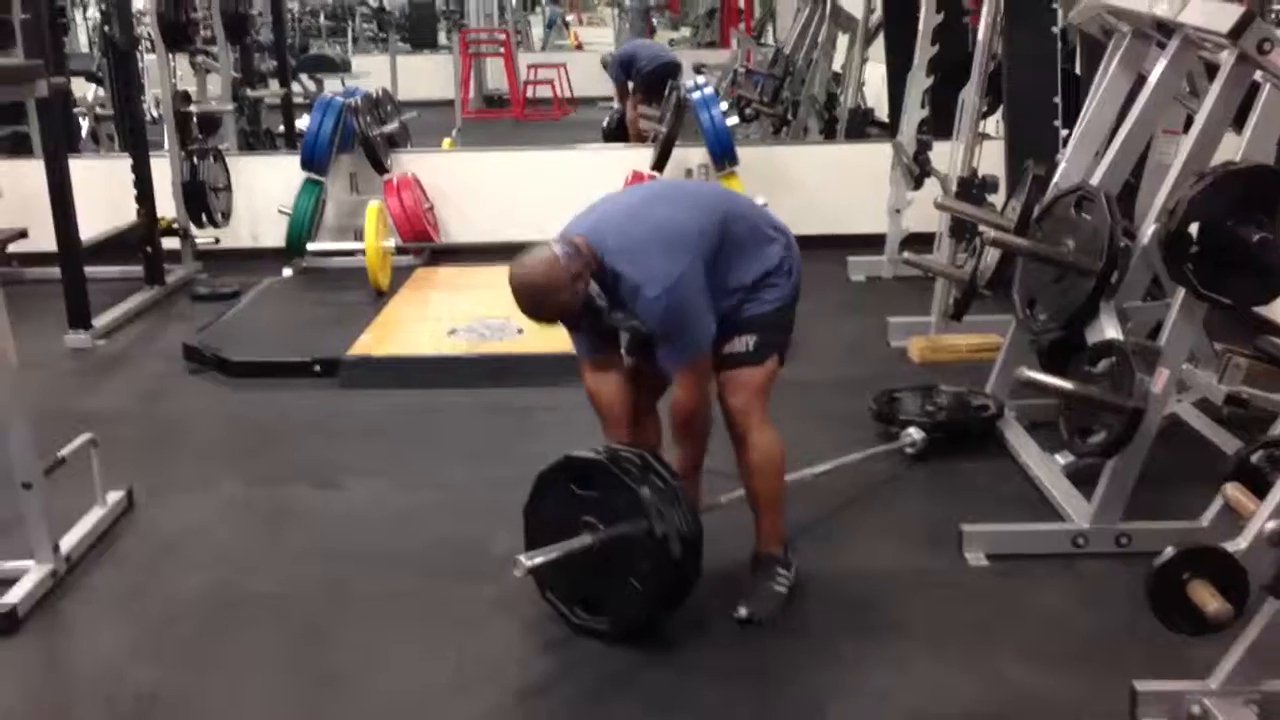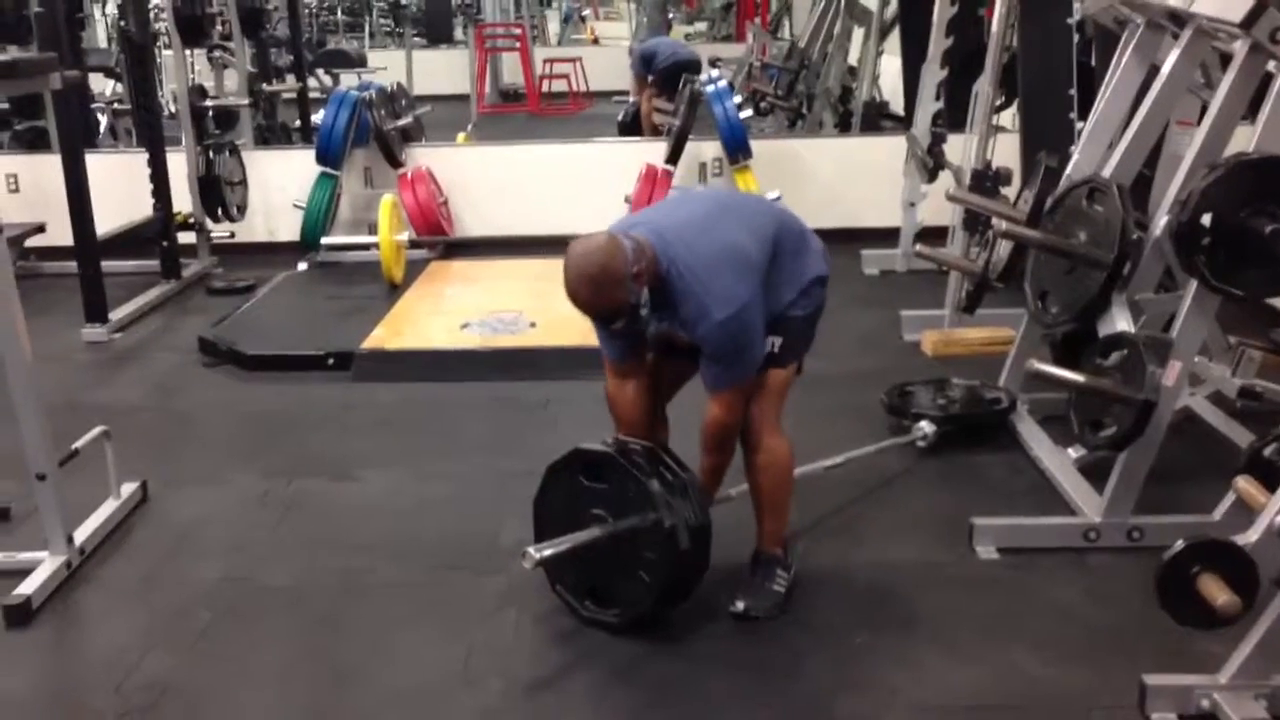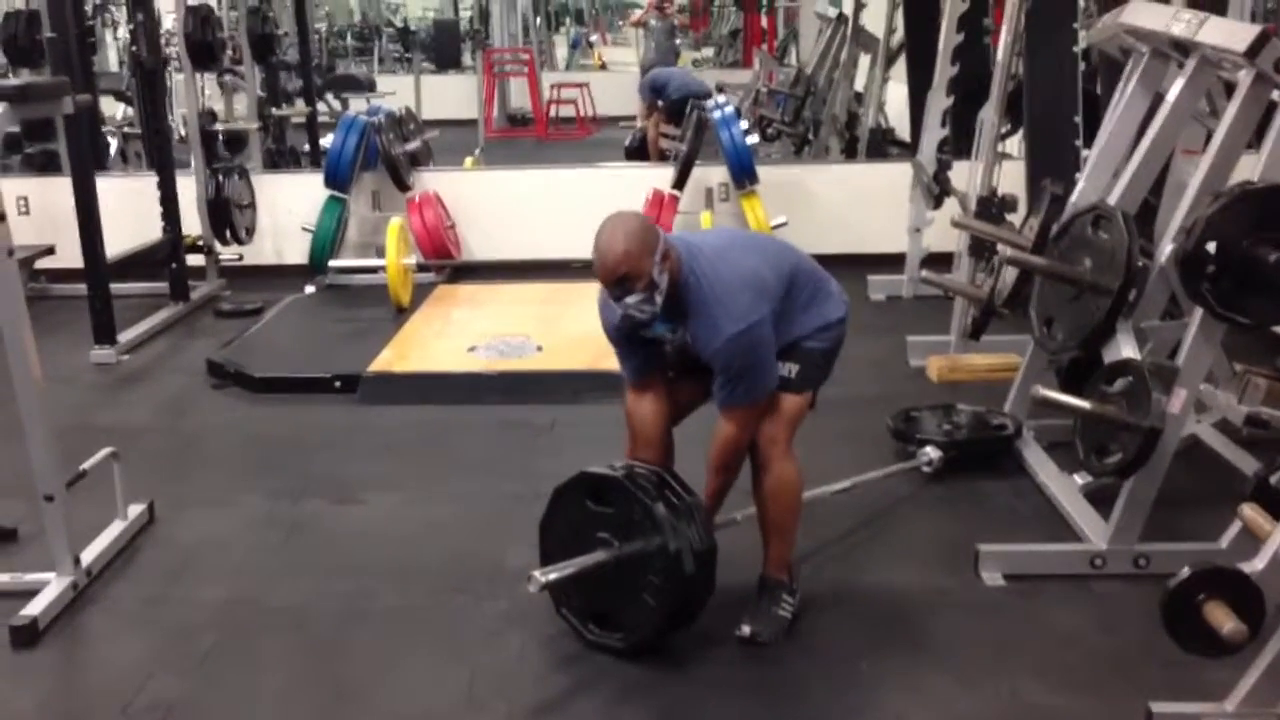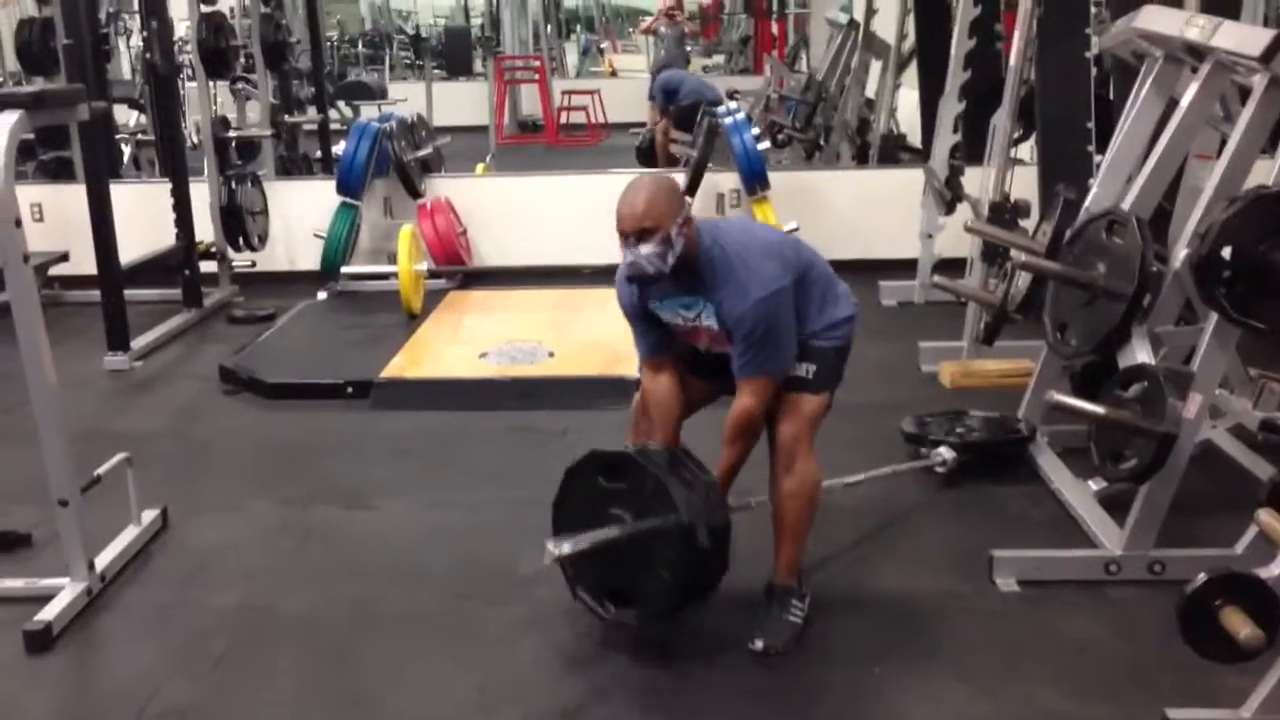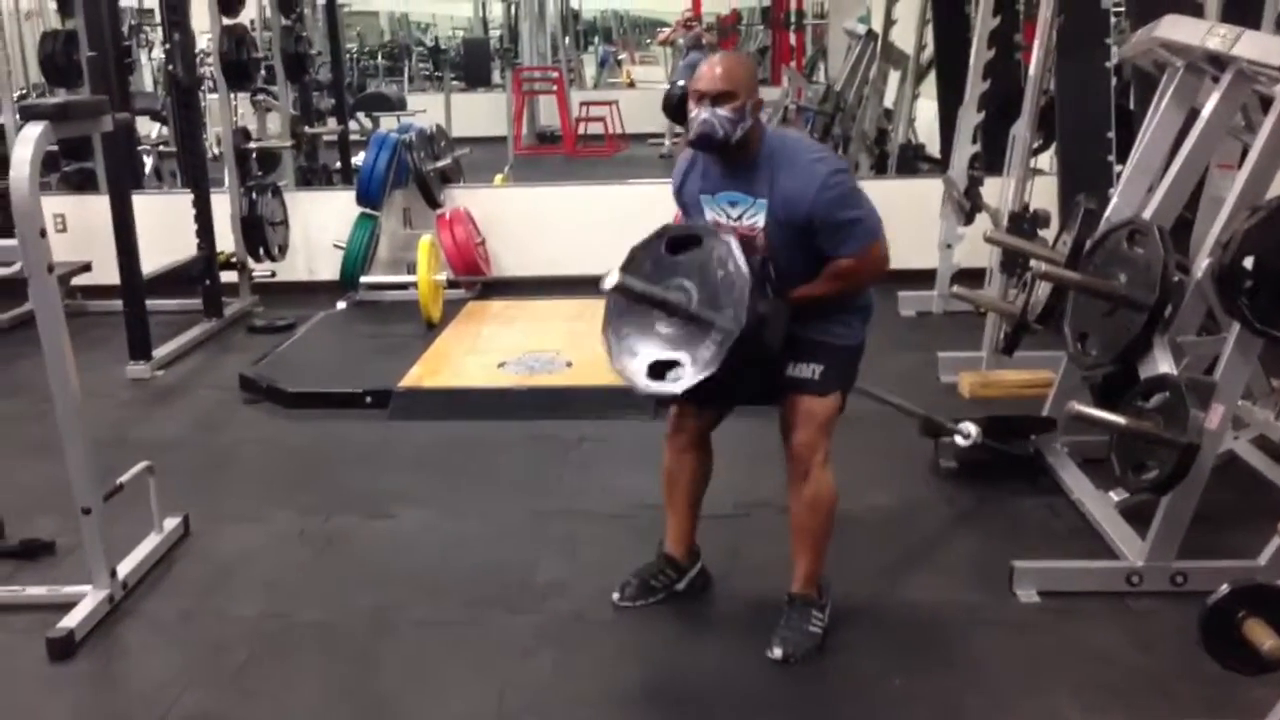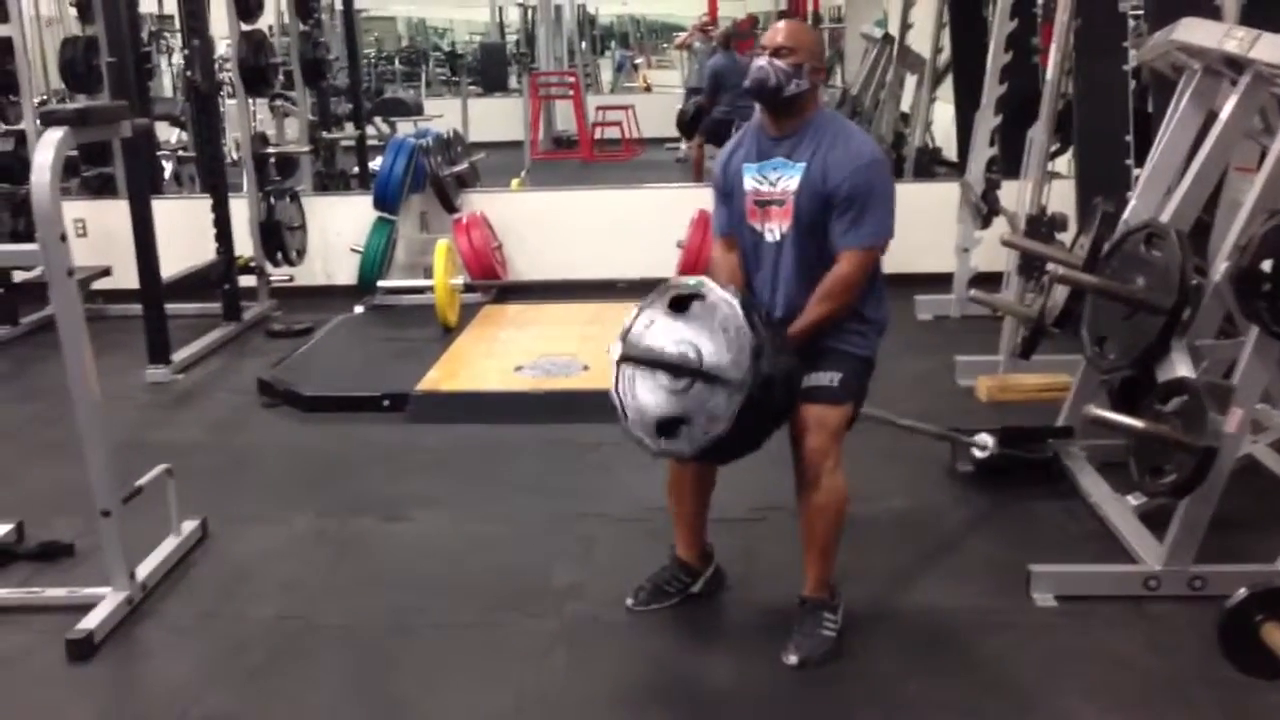
dt=0.7s
person 1, frame 1
left shoulder: (657, 284)
right shoulder: (564, 268)
left elbow: (691, 390)
right elbow: (602, 373)
left wrist: (686, 482)
left hip: (757, 275)
right hip: (692, 270)
left knee: (743, 413)
right knee: (633, 395)
left ankle: (773, 557)
person 1, frame 2
left shoulder: (717, 301)
right shoulder: (609, 275)
left elbow: (727, 410)
right elbow: (625, 381)
left wrist: (699, 499)
left hip: (789, 282)
left knee: (756, 418)
right knee: (645, 398)
left ankle: (774, 557)
person 1, frame 3
left shoulder: (731, 314)
right shoulder: (620, 304)
left elbow: (737, 427)
right elbow: (645, 395)
left wrist: (702, 514)
left hip: (808, 323)
left knee: (768, 441)
right knee: (647, 422)
left ankle: (779, 582)
person 1, frame 4
left shoulder: (752, 281)
right shoulder: (636, 282)
left elbow: (754, 398)
right elbow: (659, 372)
left wrist: (716, 488)
left hip: (813, 328)
right hip: (717, 337)
left knee: (788, 440)
right knee: (645, 416)
left ankle: (787, 588)
person 1, frame 5
left shoulder: (811, 175)
right shoulder: (690, 169)
left elbow: (871, 261)
left wrist: (783, 301)
left hip: (821, 319)
left knee: (805, 446)
right knee: (683, 421)
left ankle: (808, 596)
right ankle: (679, 560)
person 1, frame 6
left shoulder: (853, 157)
right shoulder: (737, 150)
left elbow: (857, 267)
right elbow: (726, 248)
left wrist: (788, 340)
left hip: (832, 330)
left knee: (815, 450)
left ankle: (820, 600)
right ankle: (693, 564)
